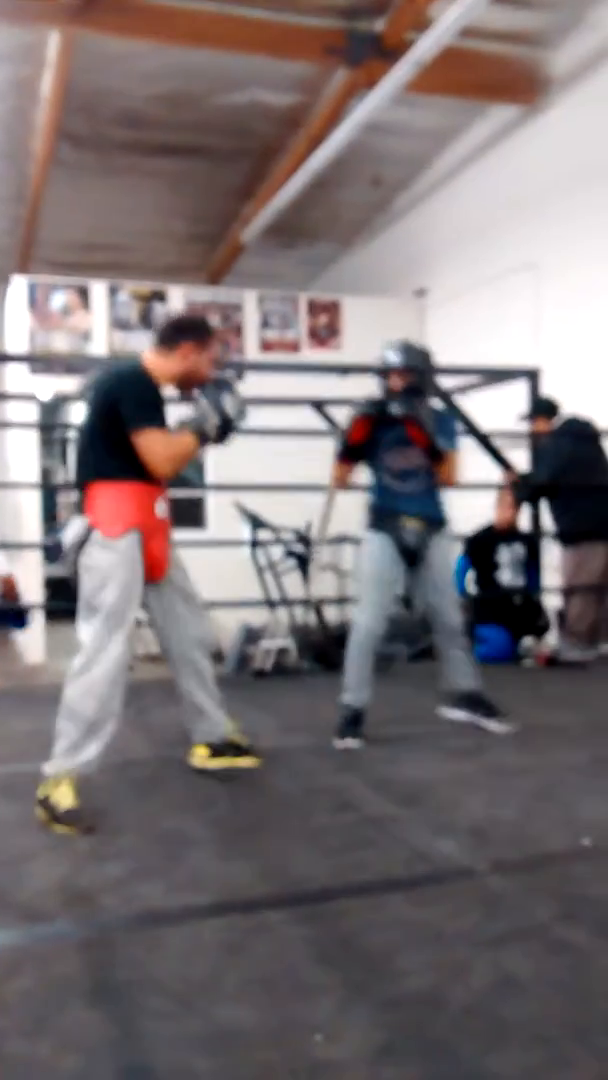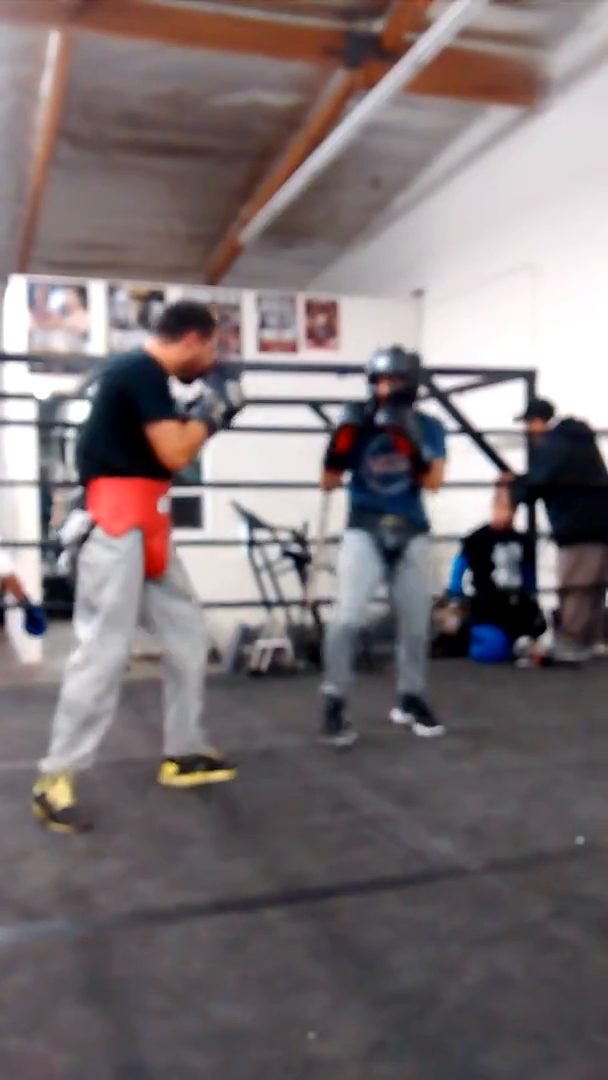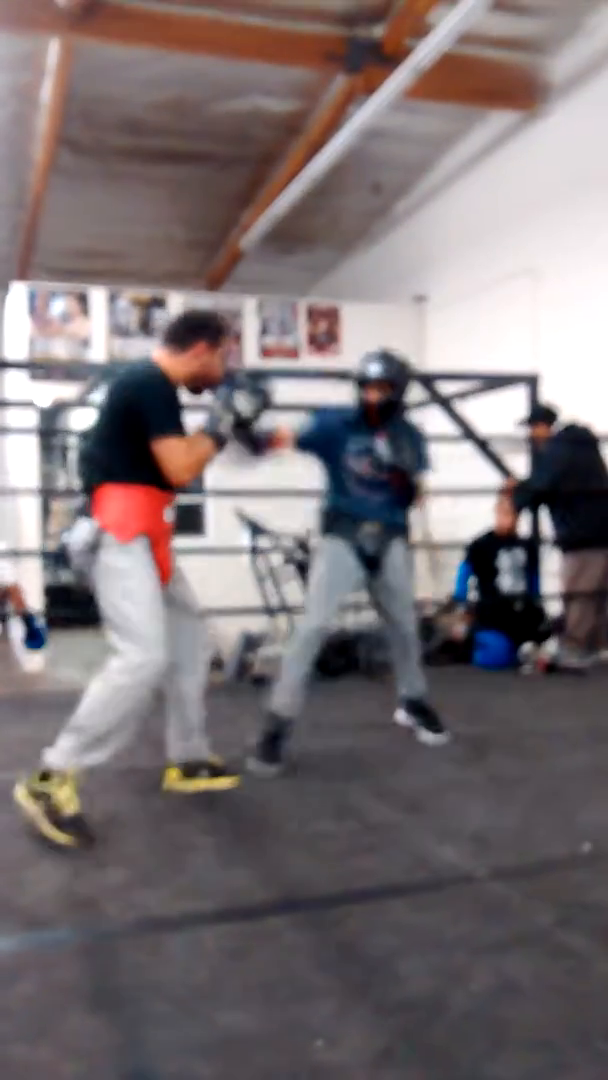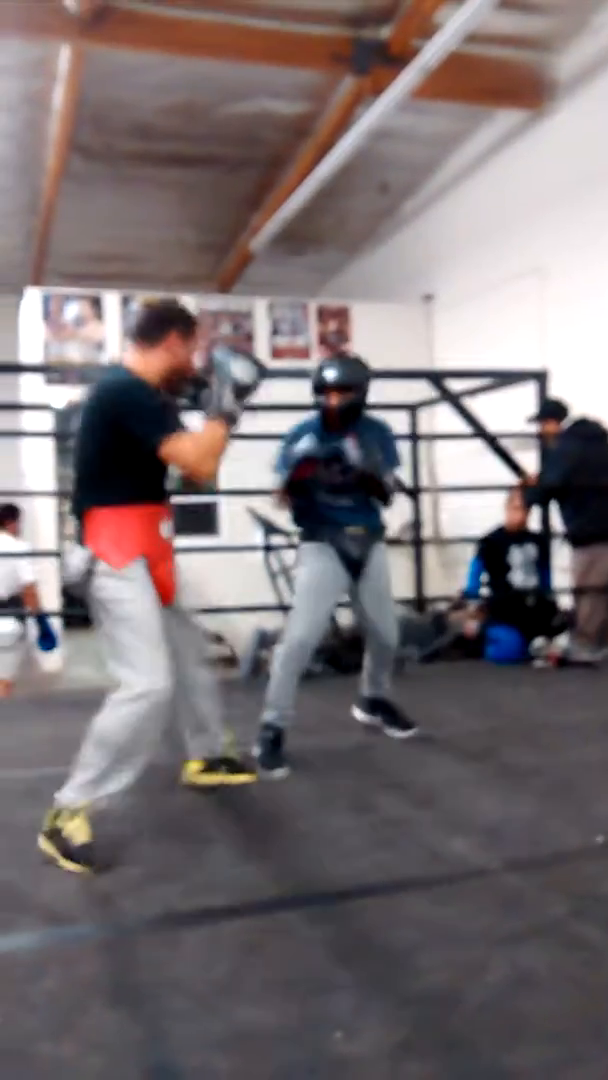
dt=0.2s
person 1, frame 1
left shoulder: (146, 387)
right shoulder: (129, 380)
right elbow: (161, 461)
left wrist: (207, 425)
right wrist: (207, 421)
left hip: (147, 527)
right hip: (115, 526)
left knee: (189, 630)
right knee: (105, 649)
left ankle: (212, 738)
right ankle: (59, 779)
person 1, frame 2
left shoulder: (142, 373)
right shoulder: (141, 370)
right elbow: (175, 454)
left wrist: (203, 410)
right wrist: (214, 409)
left hip: (145, 525)
right hip: (116, 524)
left knee: (186, 631)
right knee: (103, 650)
left ankle: (183, 753)
right ankle: (54, 778)
person 1, frame 3
left shoulder: (150, 383)
right shoulder: (151, 383)
left elbow: (173, 456)
right elbow: (180, 470)
left wrist: (228, 421)
right wrist: (223, 420)
left hip: (144, 534)
right hip: (120, 533)
left knee: (188, 640)
right knee: (145, 656)
left ankle: (187, 759)
right ankle: (53, 776)
person 1, frame 4
left shoulder: (133, 389)
right shoulder: (127, 393)
left elbow: (170, 448)
right elbow: (201, 464)
left wrist: (216, 403)
right wrist: (228, 398)
left hip: (142, 551)
right hip: (118, 557)
left knee: (187, 655)
right knee: (147, 683)
left ankle: (206, 756)
right ankle: (68, 813)
person 2, frame 1
left shoulder: (440, 421)
right shoulder: (377, 420)
left elbow: (448, 476)
right elbow: (339, 478)
left wrist: (425, 433)
right wrist: (356, 434)
left hip: (430, 532)
right hip: (385, 532)
left knee: (449, 619)
right knee: (368, 623)
left ankle: (464, 696)
right ankle: (353, 709)
person 2, frame 2
left shoulder: (428, 427)
right shoulder: (360, 425)
left elbow: (433, 482)
right elbow: (328, 483)
left wrist: (410, 440)
right wrist: (340, 443)
left hip: (411, 534)
right hip: (365, 531)
left knee: (415, 625)
right knee: (347, 619)
left ankle: (410, 700)
right ankle: (335, 700)
person 2, frame 3
left shoulder: (408, 436)
right shoulder: (336, 424)
left elbow: (412, 498)
right elbow: (285, 439)
left wrist: (405, 474)
right wrist: (265, 436)
left hip: (389, 540)
right hip: (342, 538)
left knee: (404, 625)
right knee: (314, 625)
left ankle: (413, 702)
right ankle: (277, 723)
person 2, frame 4
left shoulder: (377, 434)
right shoulder: (305, 435)
left elbow: (385, 496)
right elbow: (287, 502)
left wrist: (377, 480)
right wrist: (294, 475)
left hip: (368, 542)
right hip: (322, 542)
left knee: (385, 631)
right knee: (301, 635)
left ankle: (373, 701)
right ankle: (271, 730)
